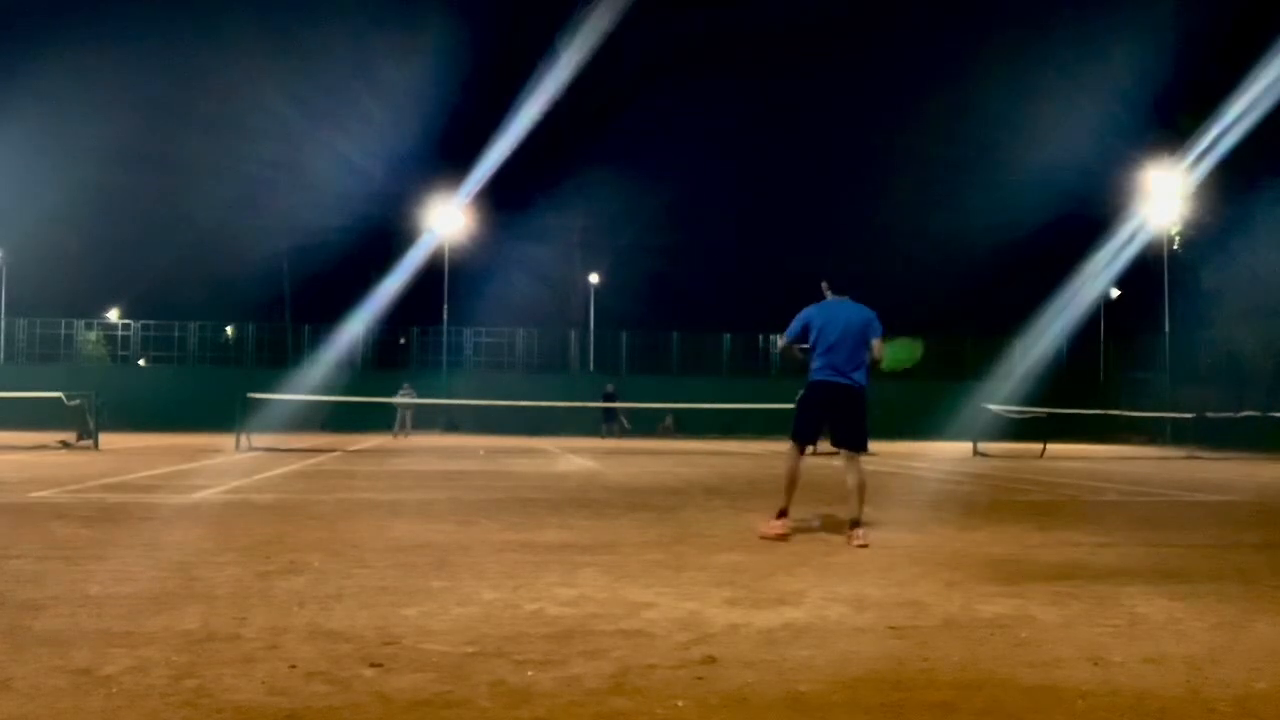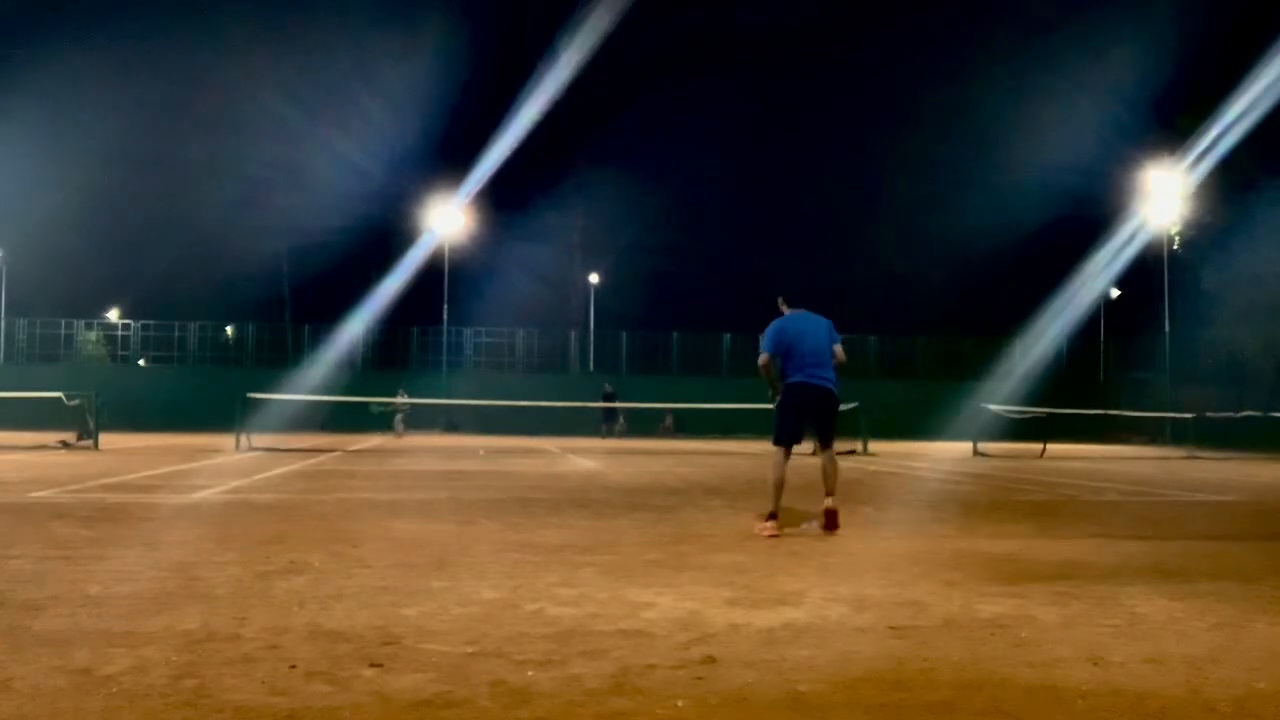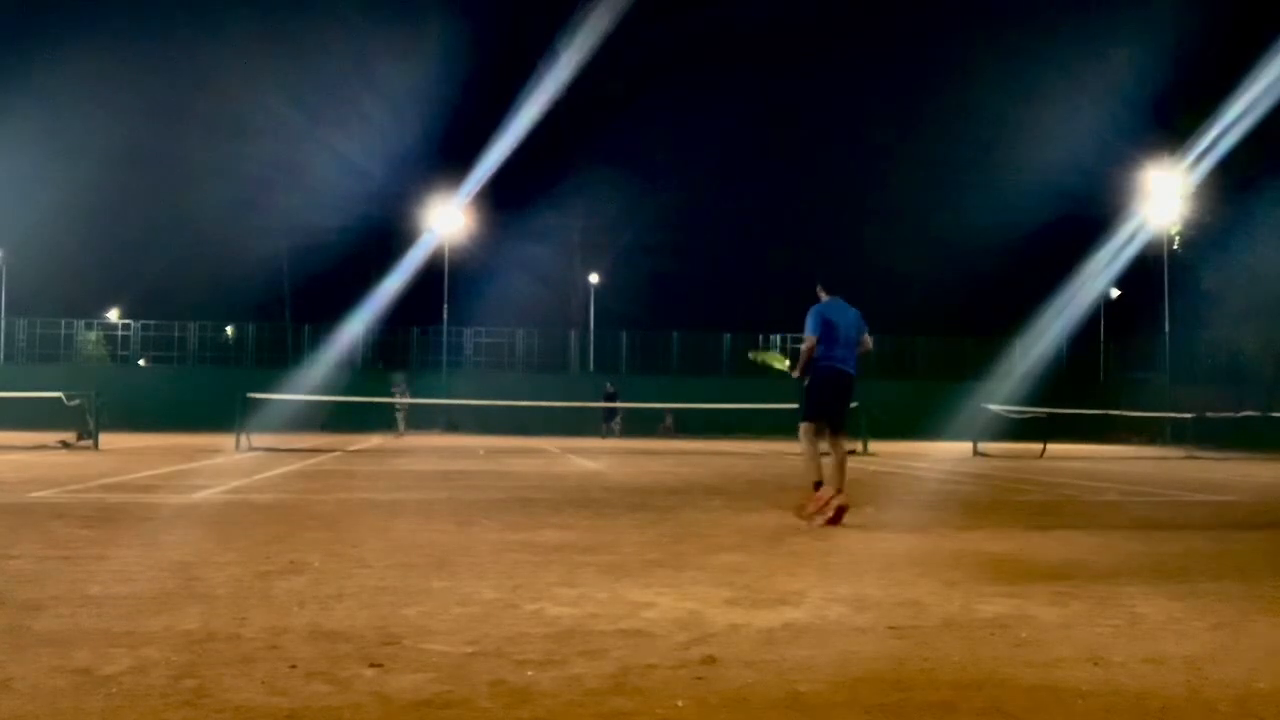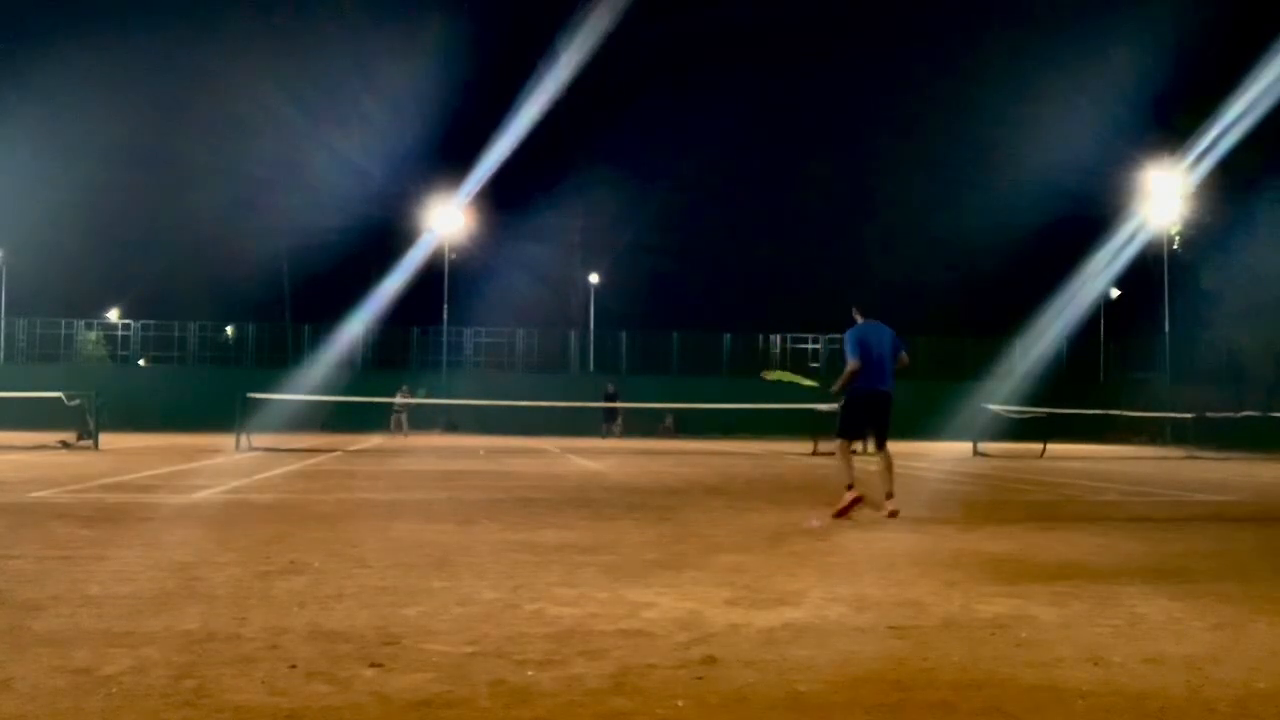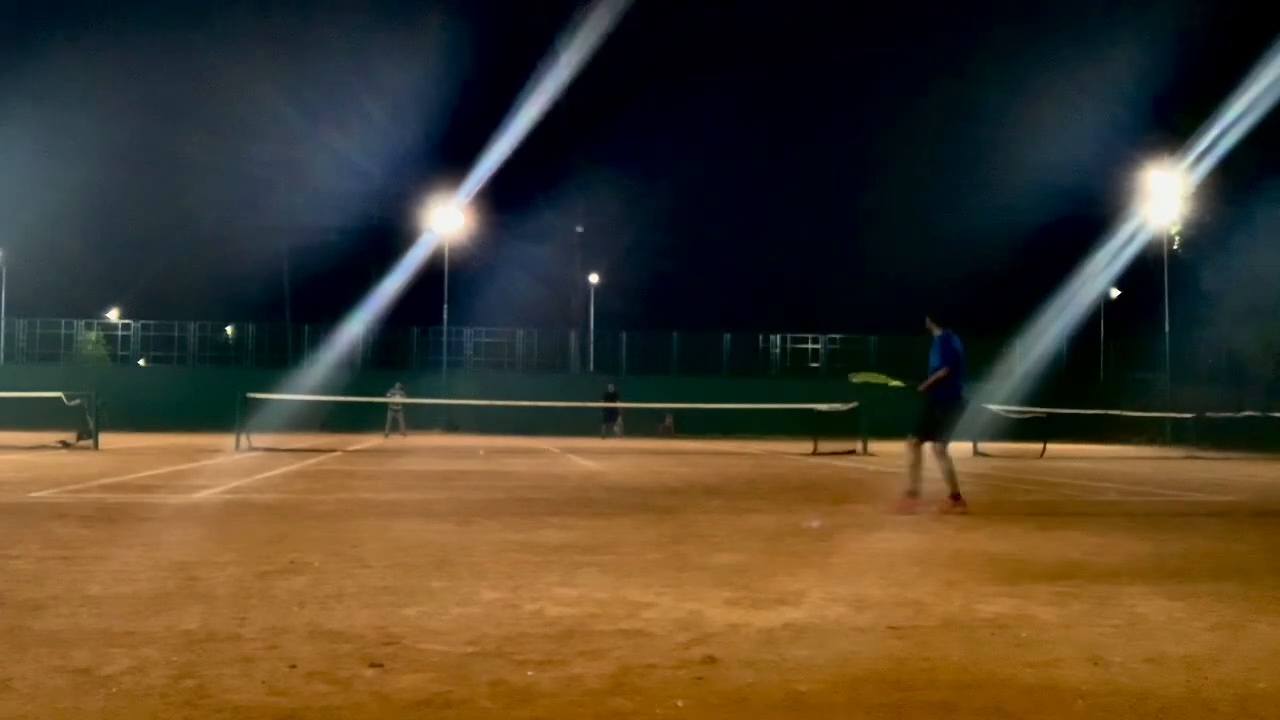
dt=0.5s
person 1, frame 1
left shoulder: (811, 313)
right shoulder: (867, 315)
left elbow: (783, 345)
right elbow: (877, 354)
left hip: (818, 387)
right hip: (852, 392)
left knee: (795, 451)
right knee: (852, 459)
left ankle: (782, 519)
right ankle: (855, 528)
person 1, frame 2
left shoulder: (778, 326)
right shoulder: (824, 323)
left elbow: (764, 361)
right elbow: (840, 357)
left wrist: (775, 387)
left hip: (796, 390)
right hip: (826, 392)
left knee: (781, 452)
right knee: (826, 449)
left ankle: (772, 519)
right ankle: (829, 500)
person 1, frame 3
left shoulder: (818, 310)
right shoulder: (853, 313)
left elbow: (810, 344)
right elbow: (867, 345)
left wrist: (799, 369)
left hip: (823, 375)
right hip: (846, 377)
left knee: (807, 431)
right knee: (836, 438)
left ankle: (819, 488)
right ankle: (838, 495)
person 1, frame 4
left shoulder: (854, 333)
right shoulder: (888, 332)
left elbow: (854, 365)
right elbow: (903, 361)
left wrist: (839, 386)
left hip: (860, 393)
right hip: (884, 394)
left knee: (842, 445)
right knee: (881, 446)
left ankle: (851, 490)
right ankle: (888, 500)
person 1, frame 5
left shoulder: (941, 341)
right shoulder: (952, 339)
left elbow: (944, 371)
left wrist: (925, 386)
right wrist: (931, 384)
left hip: (942, 399)
right hip: (954, 400)
left knee: (914, 443)
right knee: (939, 449)
left ankle: (912, 495)
right ankle: (955, 499)
